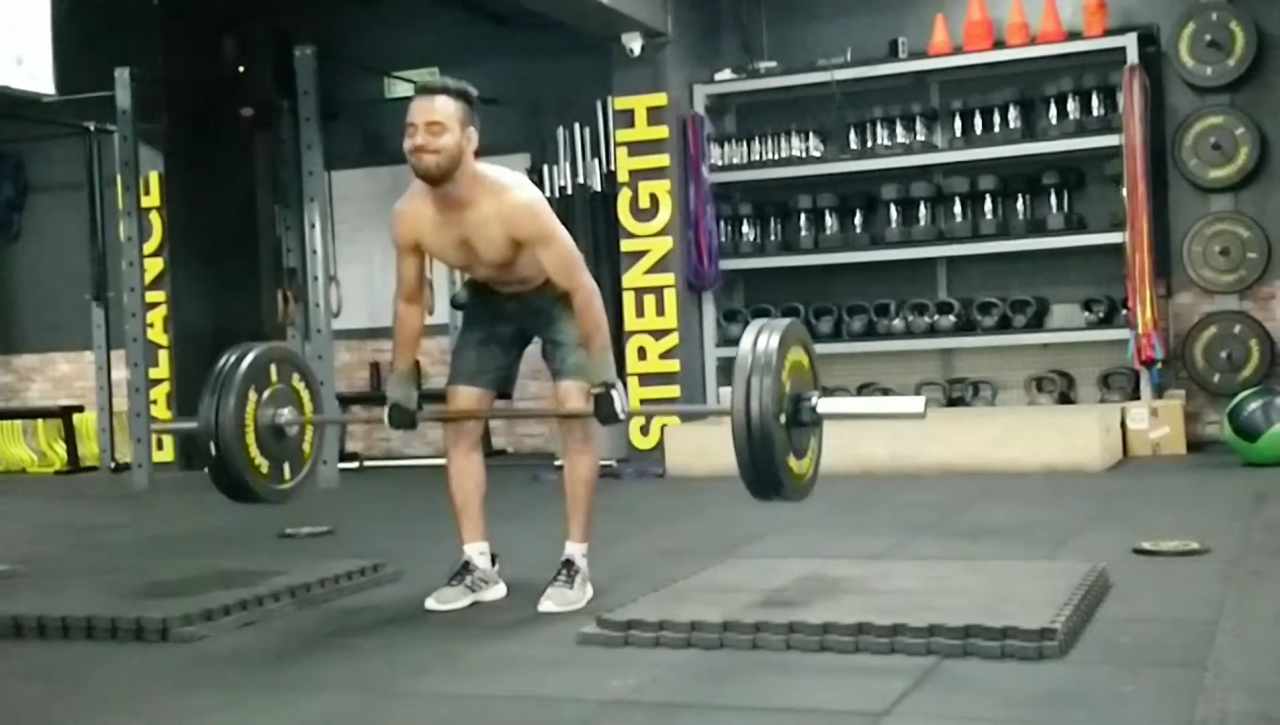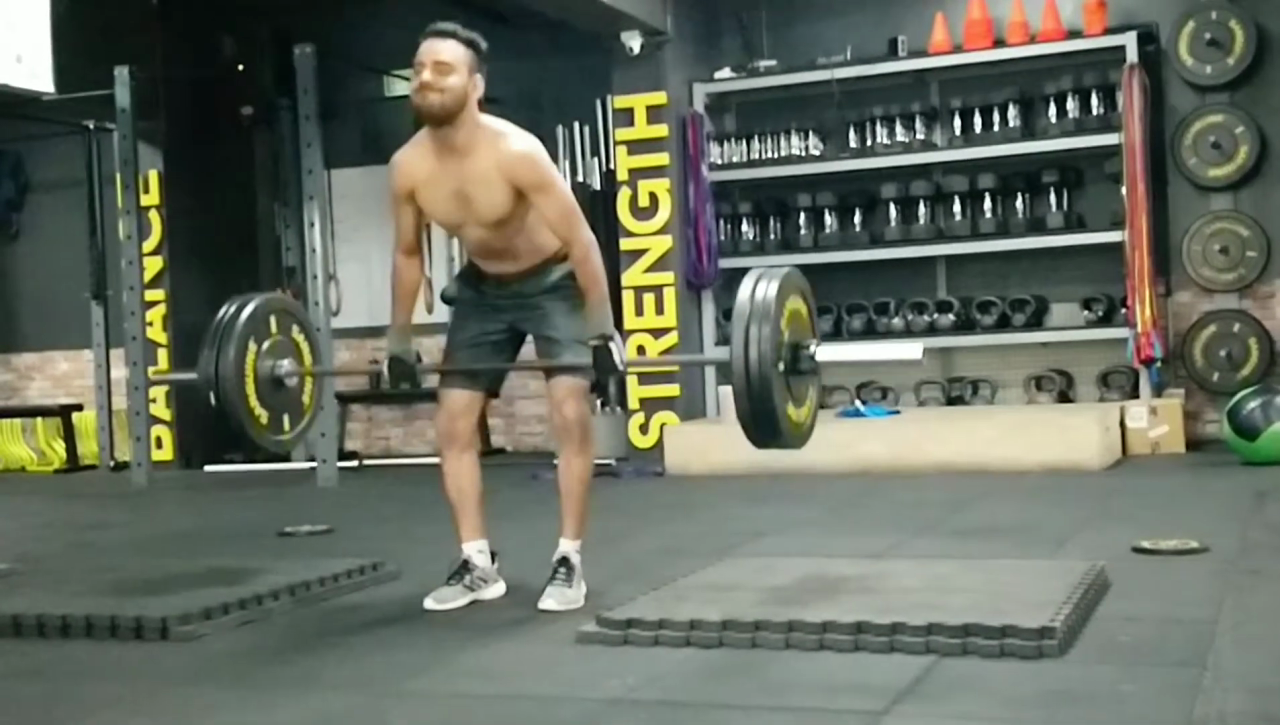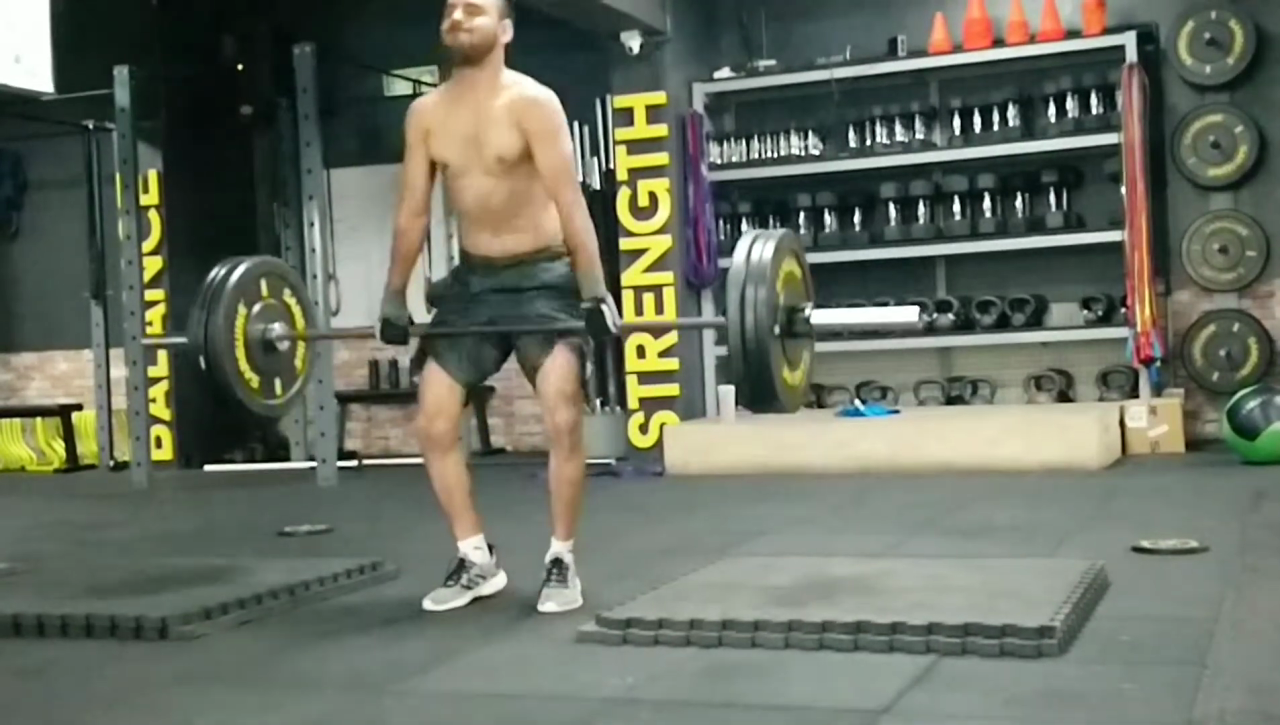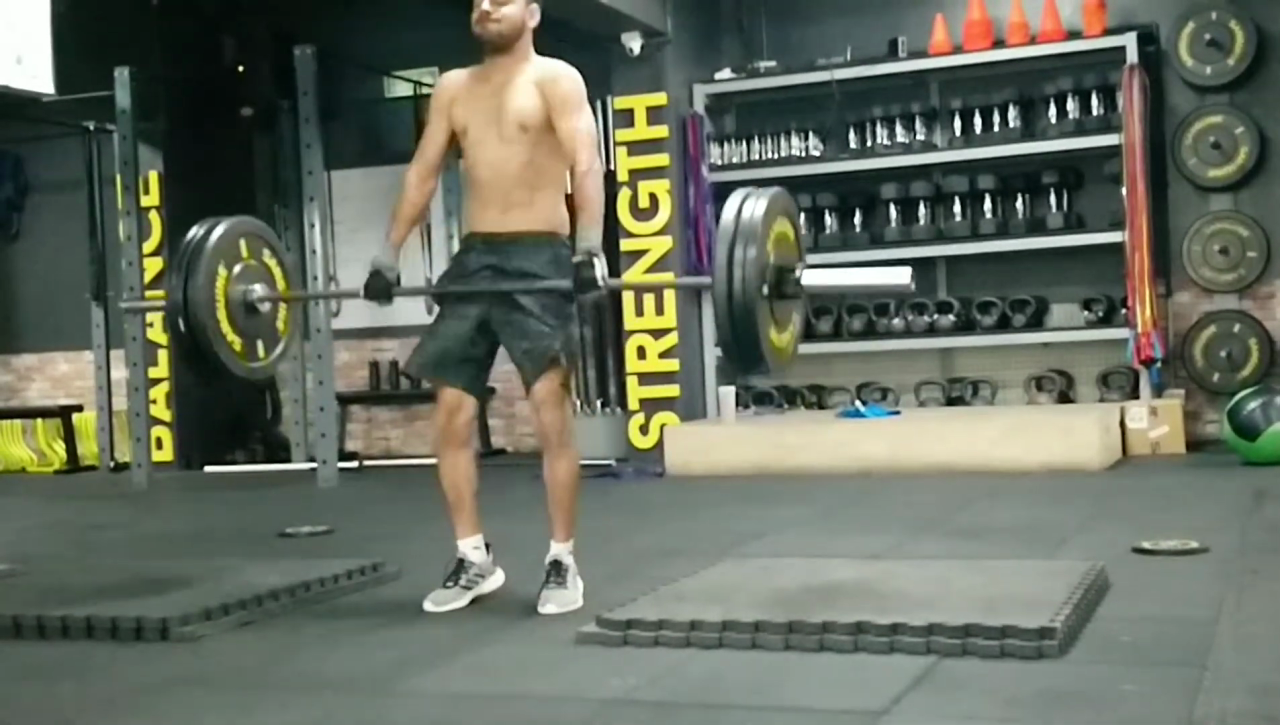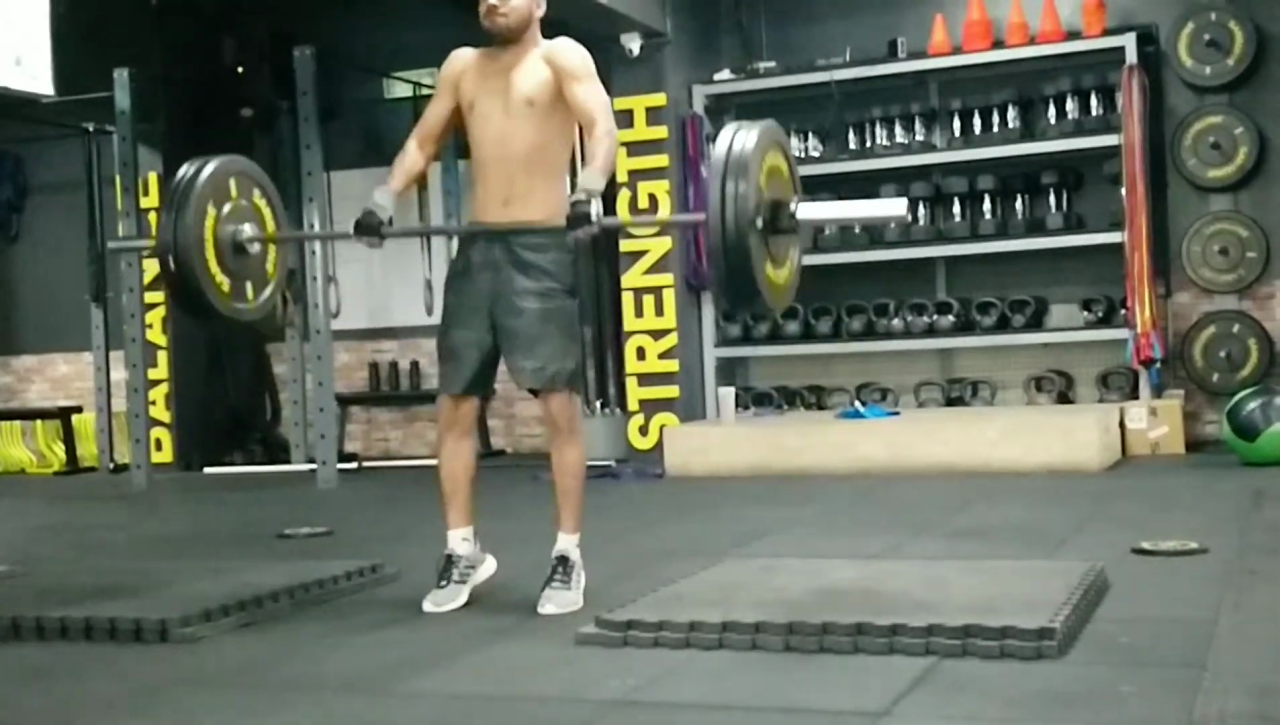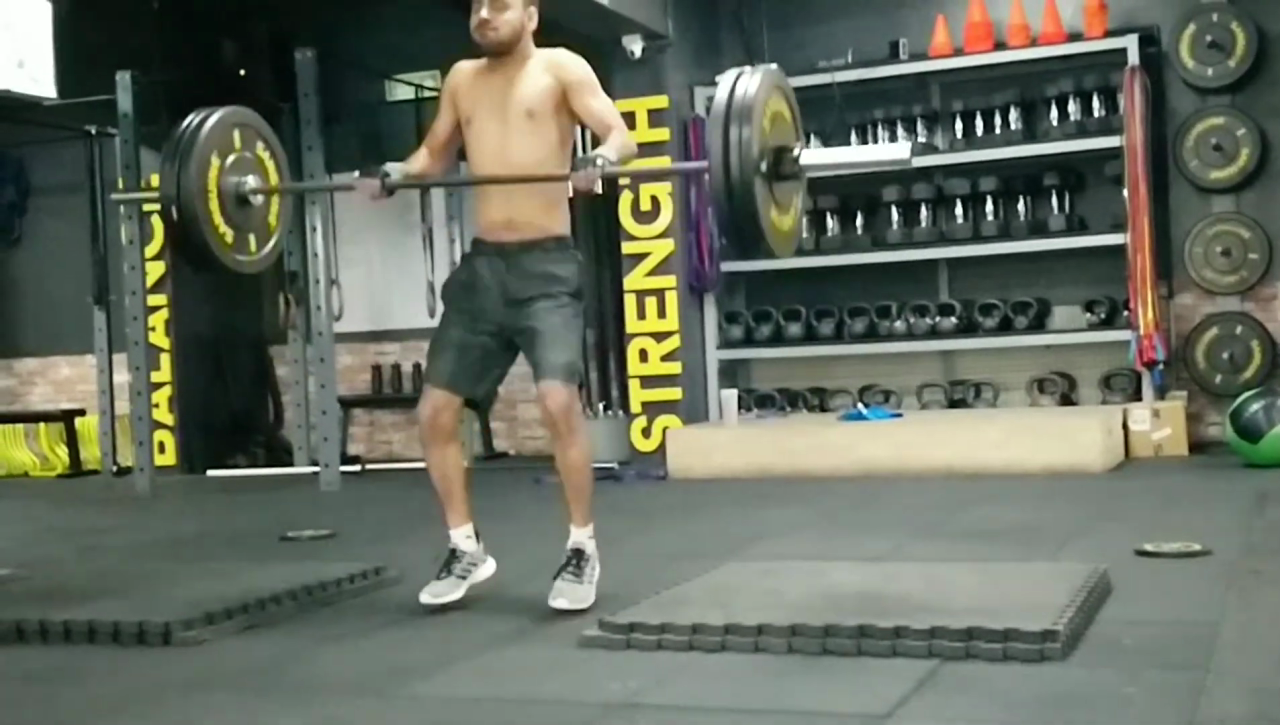
dt=0.4s
person 1, frame 1
left shoulder: (515, 201)
right shoulder: (409, 215)
left elbow: (582, 287)
right elbow: (409, 300)
left wrist: (605, 379)
right wrist: (400, 385)
left hip: (555, 295)
right hip: (489, 300)
left knee: (574, 414)
right knee: (460, 422)
left ankle: (574, 565)
right ankle: (478, 565)
person 1, frame 2
left shoulder: (517, 152)
right shoulder: (408, 165)
left elbow: (581, 242)
right elbow: (408, 254)
left wrist: (603, 331)
right wrist: (398, 338)
left hip: (552, 282)
right hip: (481, 290)
left knee: (570, 413)
right knee: (453, 423)
left ankle: (568, 562)
right ankle: (478, 564)
person 1, frame 3
left shoulder: (531, 101)
right shoulder: (425, 112)
left elbow: (570, 201)
right elbow: (412, 209)
left wrist: (595, 291)
right wrist: (393, 297)
left hip: (541, 276)
right hip: (471, 280)
left knee: (562, 418)
right knee: (433, 421)
left ankle: (562, 562)
right ankle: (476, 560)
person 1, frame 4
left shoulder: (555, 78)
right shoulder: (452, 87)
left elbow: (586, 166)
right elbow: (422, 173)
left wrist: (591, 248)
right wrist: (389, 254)
left hip: (539, 261)
right hip: (471, 261)
left knee: (550, 413)
right knee: (451, 417)
left ankle: (563, 562)
right ankle: (474, 559)
person 1, frame 5
left shoulder: (562, 57)
right shoulder: (461, 64)
left elbow: (603, 128)
right elbow: (422, 142)
left wrist: (590, 191)
right wrist: (382, 201)
left hip: (541, 248)
right hip: (476, 249)
left knee: (559, 405)
right knee: (455, 408)
left ankle: (567, 557)
right ankle: (463, 551)
person 1, frame 6
left shoulder: (560, 67)
right shoulder: (462, 78)
left elbow: (618, 134)
right elbow: (434, 153)
left wrist: (600, 160)
right wrist: (395, 175)
left hip: (545, 265)
right hip: (480, 266)
left knee: (558, 403)
right knee: (435, 412)
left ankle: (581, 549)
right ankle: (466, 549)
